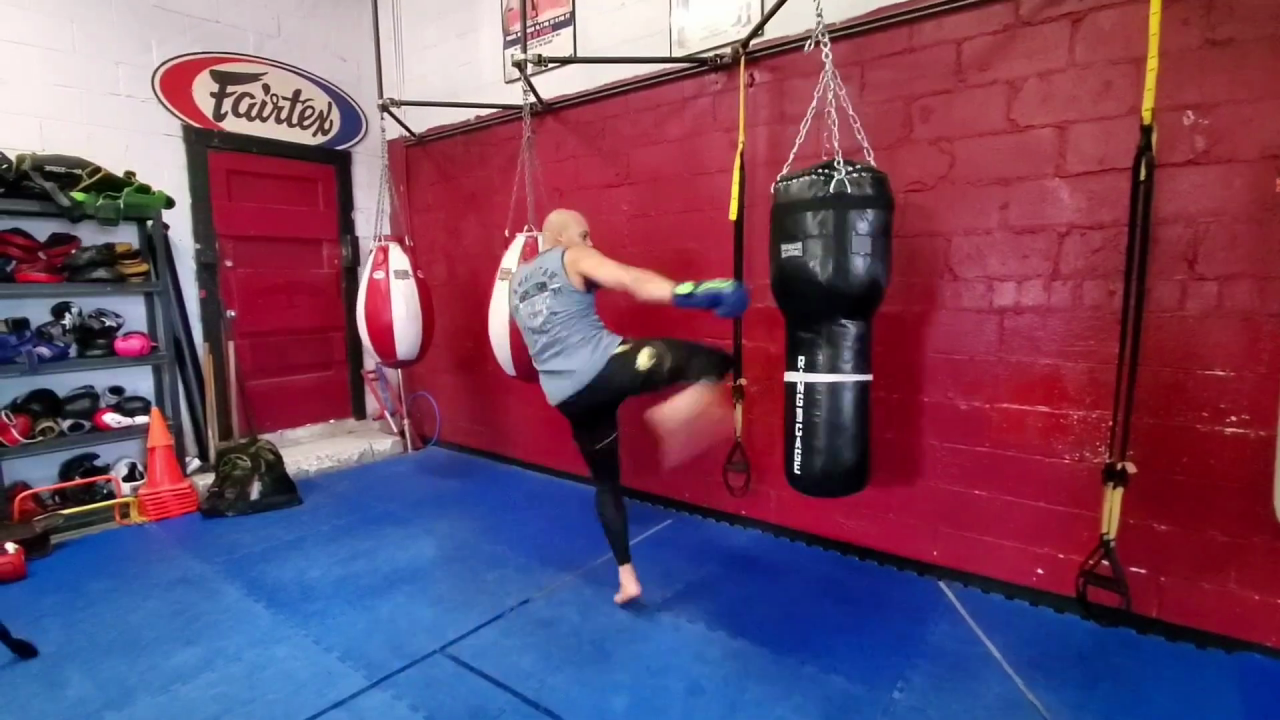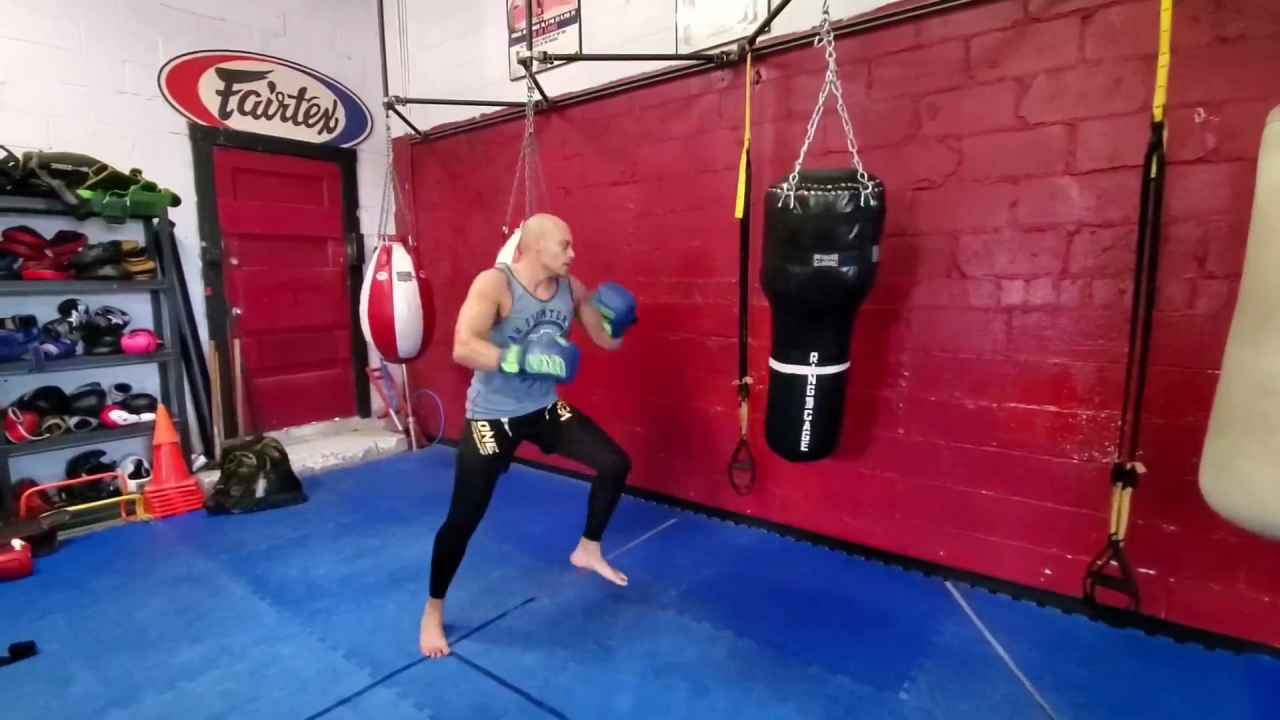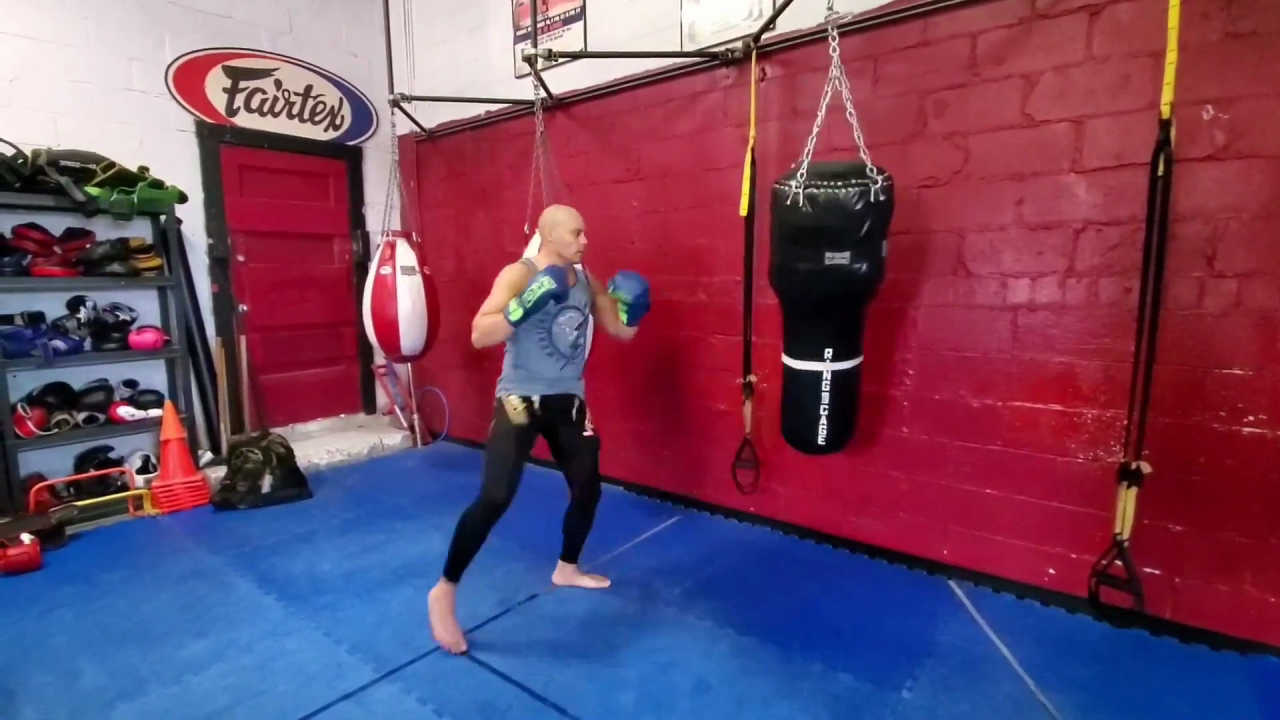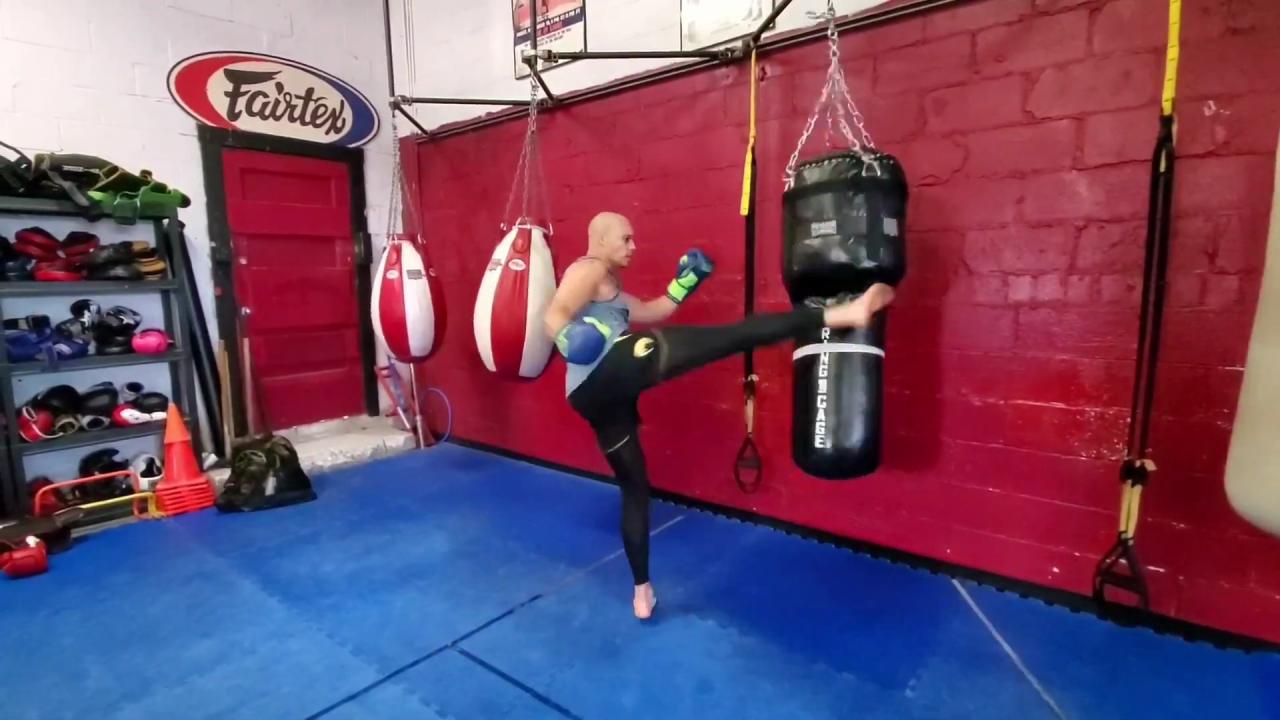
dt=1s
person 1, frame 1
left shoulder: (519, 279)
right shoulder: (576, 257)
right elbow: (635, 282)
right wrist: (699, 291)
left hip: (571, 396)
right hip: (604, 365)
left knee: (607, 481)
right knee: (705, 359)
left ankle: (627, 577)
right ankle: (687, 402)
person 1, frame 2
left shoulder: (570, 287)
right shoulder: (493, 283)
left elbow: (604, 338)
right elbow: (463, 349)
left wrist: (616, 317)
right wrist: (525, 360)
left hip: (545, 407)
right hip: (492, 416)
left knee: (614, 464)
right knee: (463, 519)
left ankle: (589, 549)
right ankle: (433, 611)
person 1, frame 3
left shoulder: (584, 282)
right shoulder: (518, 275)
left elbow: (624, 331)
right elbow: (479, 335)
left wrist: (631, 305)
right wrist: (526, 303)
left hip: (569, 402)
right hip: (521, 399)
left knee: (587, 491)
right knee: (497, 495)
left ankle: (566, 569)
right ankle: (444, 590)
person 1, frame 4
left shoulder: (618, 282)
right shoulder: (589, 269)
left elbow: (654, 311)
right elbow: (553, 319)
left wrist: (686, 281)
right wrist: (577, 335)
left hip: (594, 394)
right hip: (611, 372)
left knee: (635, 489)
right knee: (731, 336)
left ankle: (643, 594)
right ankle: (837, 316)
